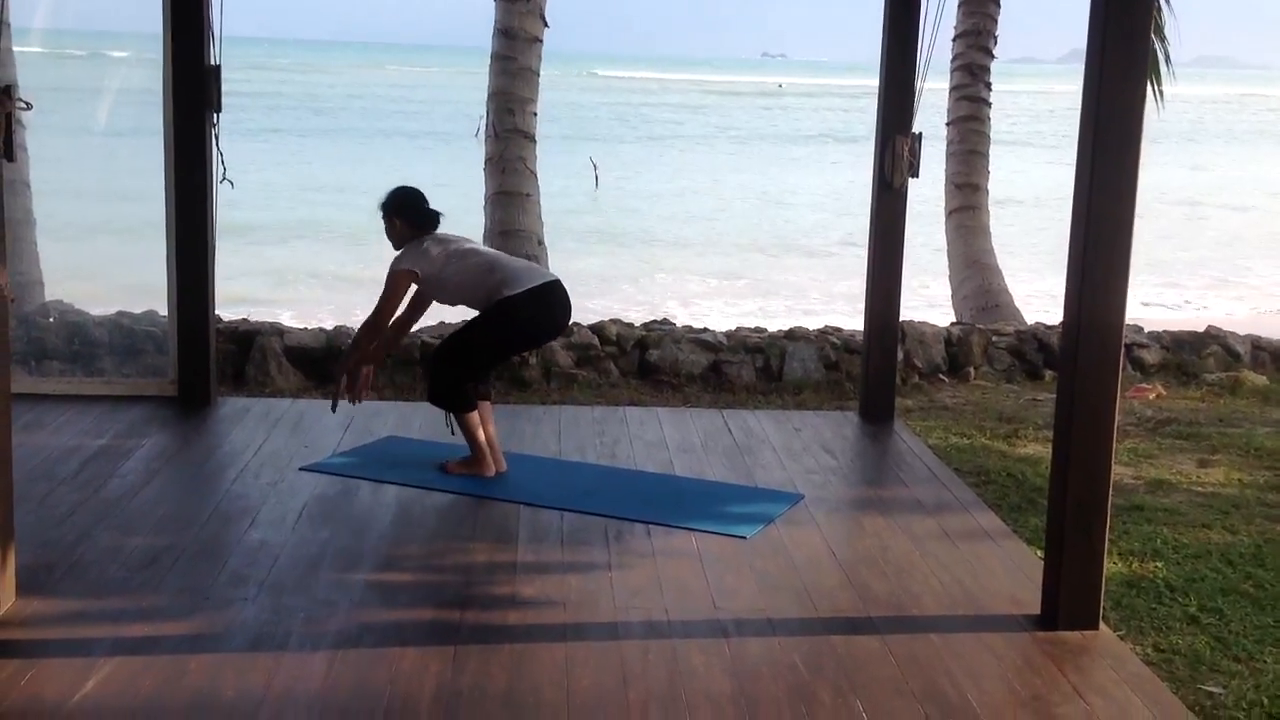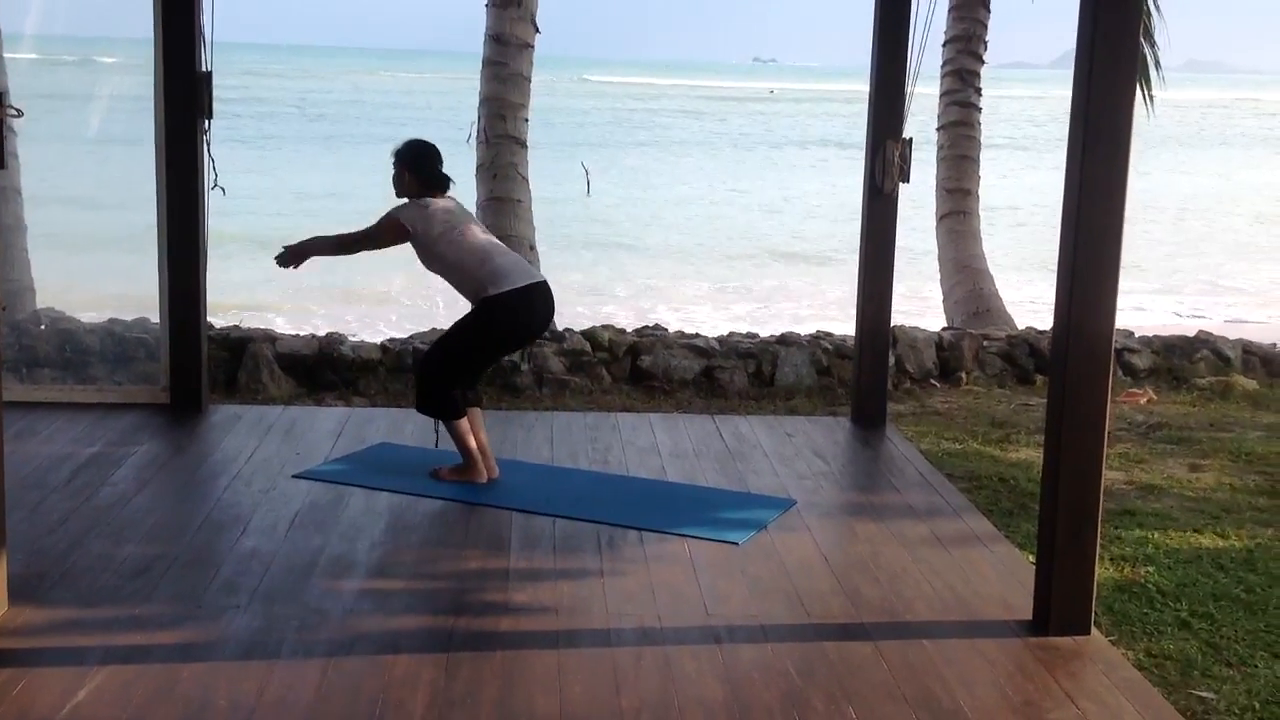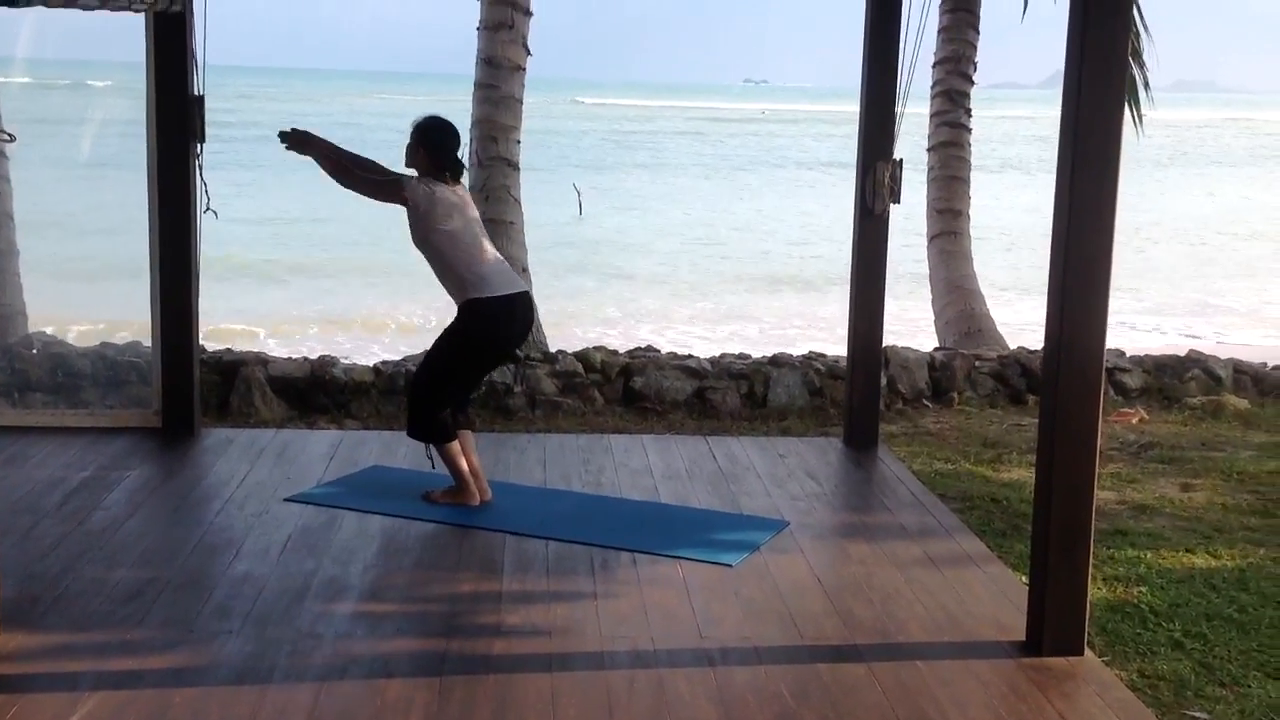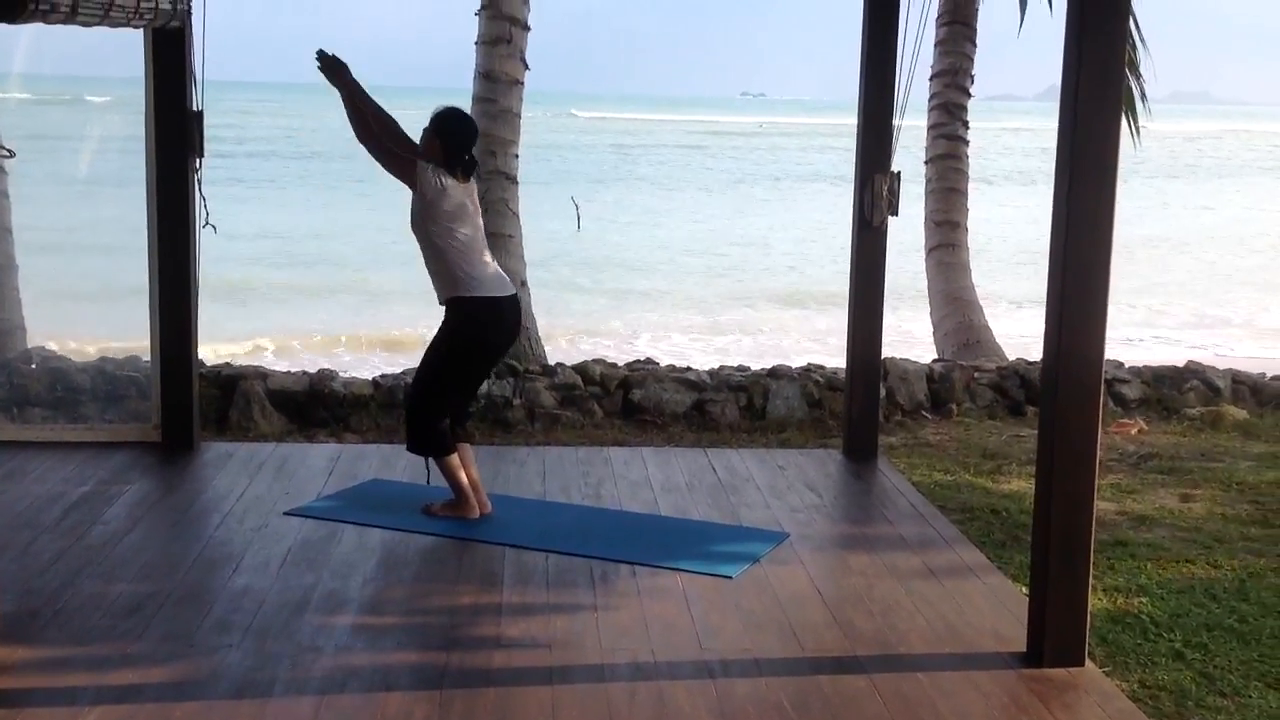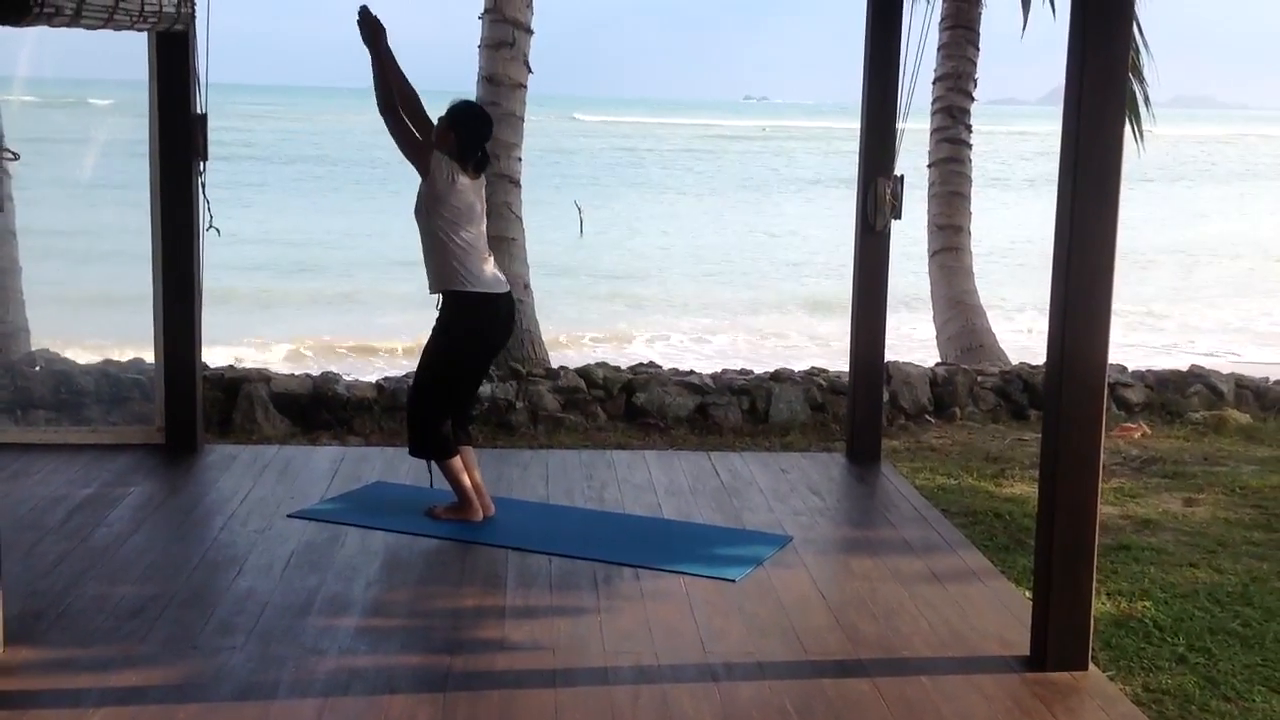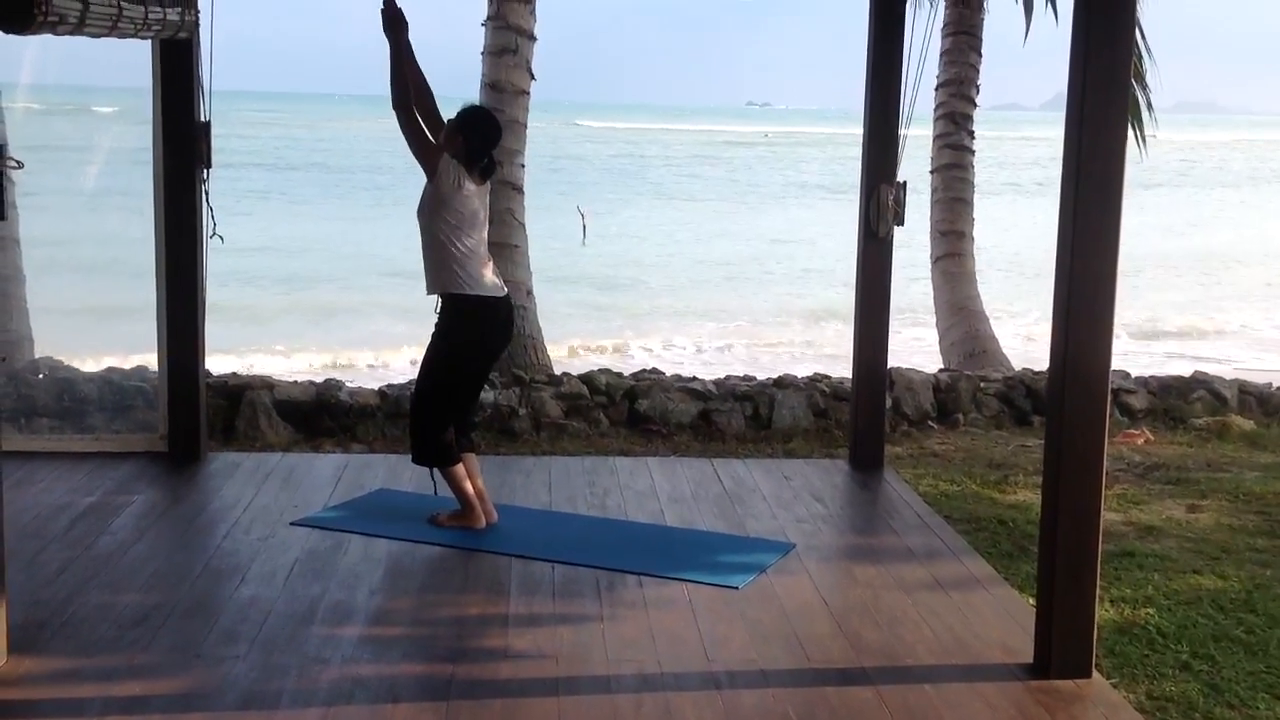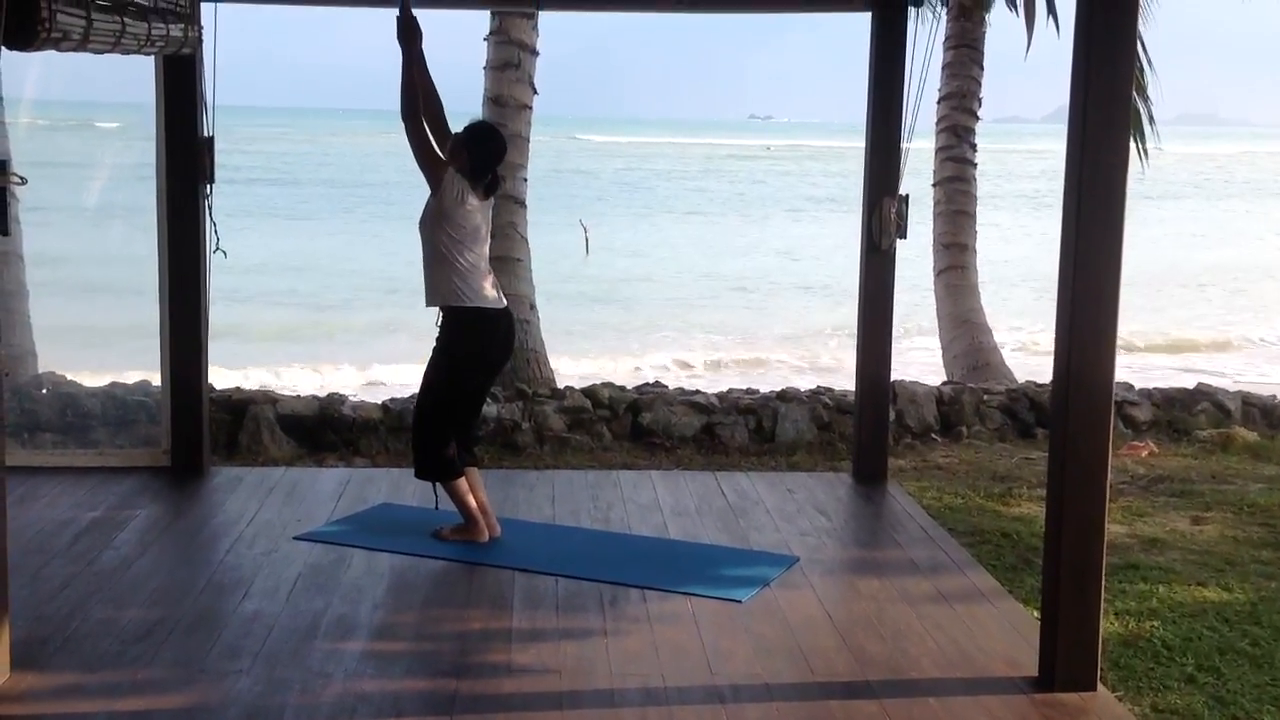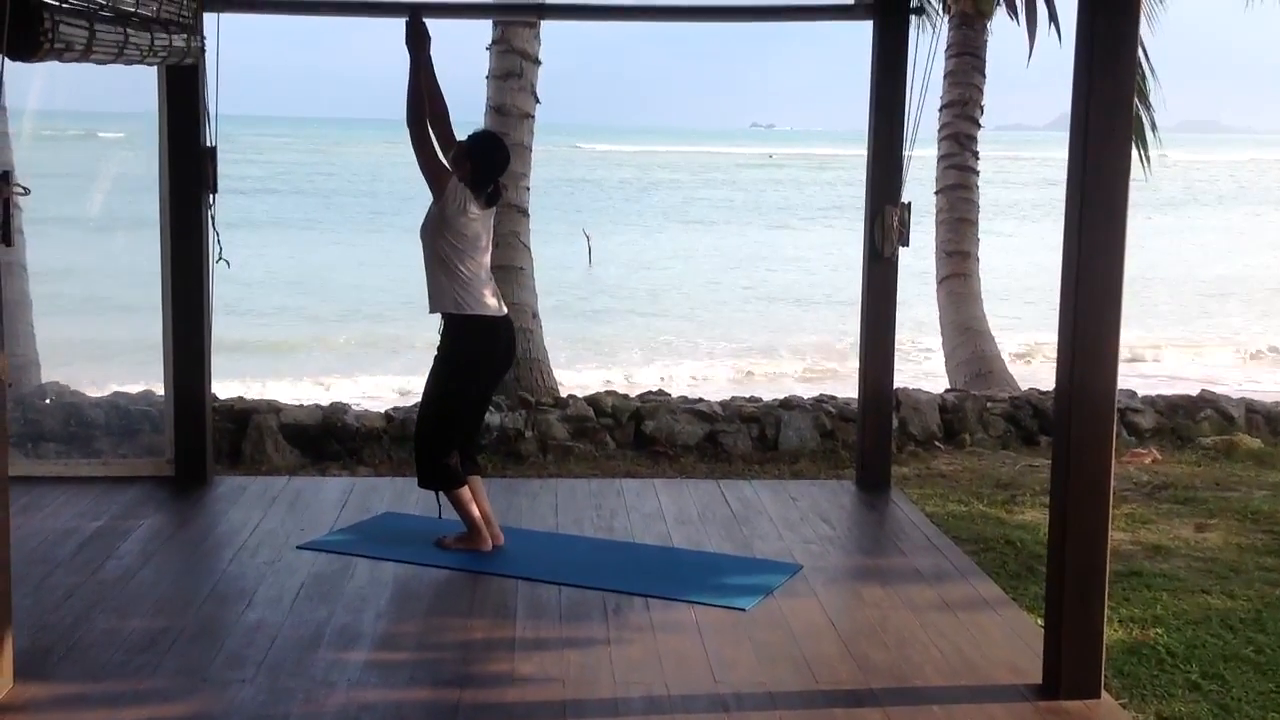
dt=0.3s
person 1, frame 1
left shoulder: (409, 259)
right shoulder: (440, 247)
left elbow: (378, 322)
right elbow: (408, 318)
left wrist: (345, 367)
right wrist: (368, 362)
left hip: (527, 305)
right hip: (553, 298)
left knee: (445, 366)
right knee: (466, 361)
left ankle: (481, 461)
right ankle: (493, 455)
person 1, frame 2
left shoulder: (415, 214)
right shoulder: (442, 205)
left elbow: (355, 242)
right elbow: (369, 236)
left wrist: (306, 248)
right wrist: (316, 245)
left hip: (510, 306)
right hip: (537, 298)
left knee: (435, 371)
right knee: (457, 368)
left ankle: (473, 467)
right ankle: (485, 461)
person 1, frame 3
left shoulder: (421, 192)
right shoulder: (452, 187)
left elbow: (354, 179)
right elbow: (376, 173)
left wrist: (312, 149)
right wrist: (320, 146)
left hip: (490, 311)
right hip: (517, 306)
left knee: (427, 392)
right knee: (449, 390)
left ankle: (466, 489)
right ankle: (477, 483)
person 1, frame 4
left shoulder: (431, 182)
right shoulder: (462, 181)
left elbow: (372, 139)
right elbow: (395, 136)
left wrist: (344, 86)
right wrist: (352, 87)
left hip: (476, 313)
right hip: (503, 308)
left knee: (425, 406)
right knee: (448, 403)
left ankle: (466, 502)
right ankle: (476, 496)
person 1, frame 5
left shoulder: (440, 174)
right shoulder: (472, 174)
left elbow: (394, 115)
right elbow: (414, 114)
left wrist: (377, 50)
right wrist: (381, 51)
left hip: (468, 309)
right hip: (497, 306)
left knee: (427, 408)
right knee: (451, 405)
left ankle: (468, 504)
right ankle: (478, 497)
person 1, frame 6
left shoulder: (446, 175)
right shoulder: (475, 177)
left elbow: (406, 112)
right elbow: (426, 109)
left wrist: (397, 43)
right wrist: (403, 46)
left hip: (468, 314)
right hip: (494, 312)
left knee: (429, 415)
right knee: (453, 412)
left ankle: (471, 510)
right ankle: (481, 504)
person 1, frame 7
left shoulder: (450, 190)
right shoulder: (478, 191)
left elbow: (414, 122)
right elbow: (435, 121)
left wrist: (410, 52)
right wrist: (416, 54)
left hip: (469, 328)
right hip: (495, 325)
left knee: (431, 429)
right knee: (455, 426)
left ankle: (474, 524)
right ankle: (484, 519)
person 1, frame 8
left shoulder: (452, 197)
right shoulder: (481, 199)
left elbow: (419, 129)
right elbow: (440, 125)
left wrist: (418, 57)
right wrist: (425, 60)
left hip: (470, 336)
right hip: (496, 333)
left knee: (434, 439)
right knee: (458, 436)
left ankle: (477, 532)
right ankle: (489, 527)
